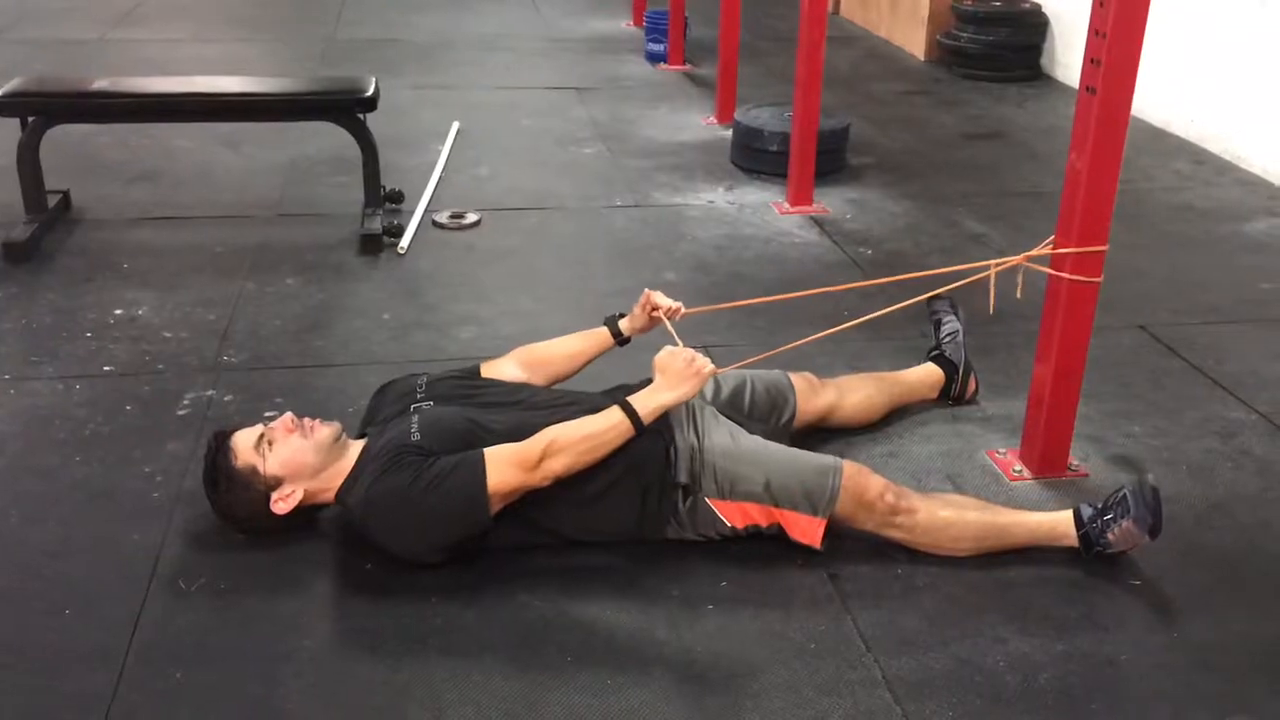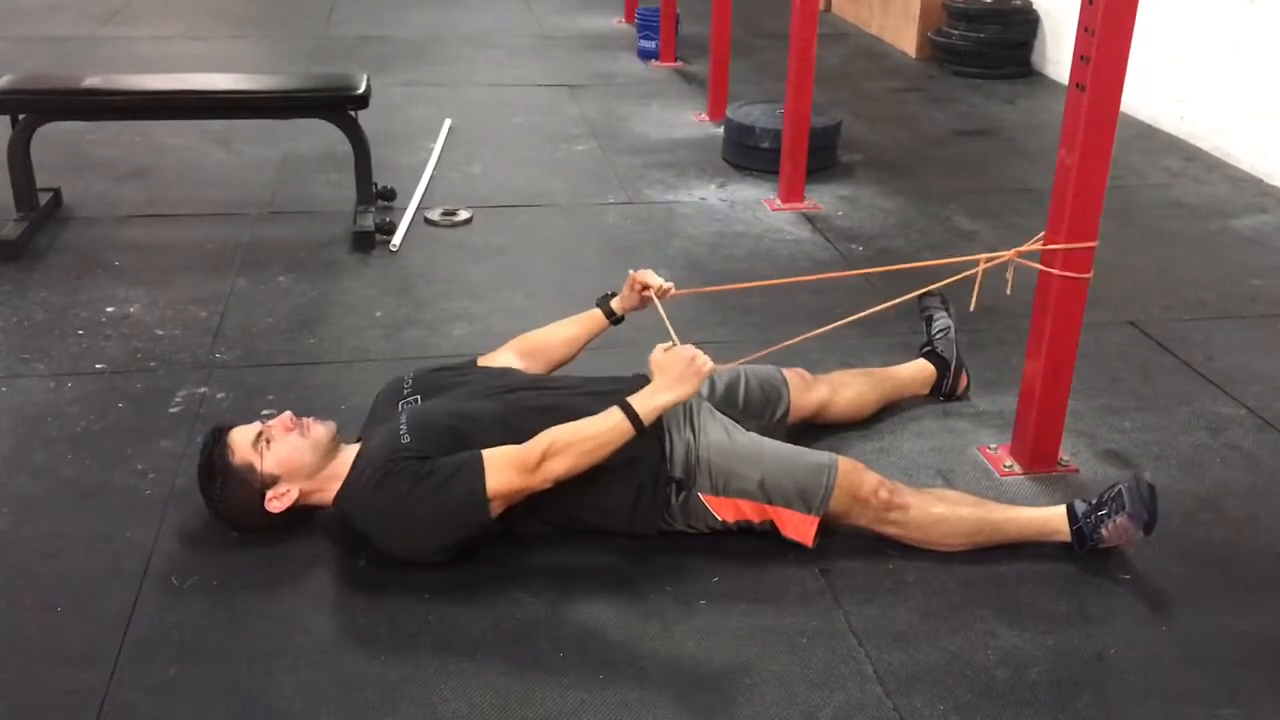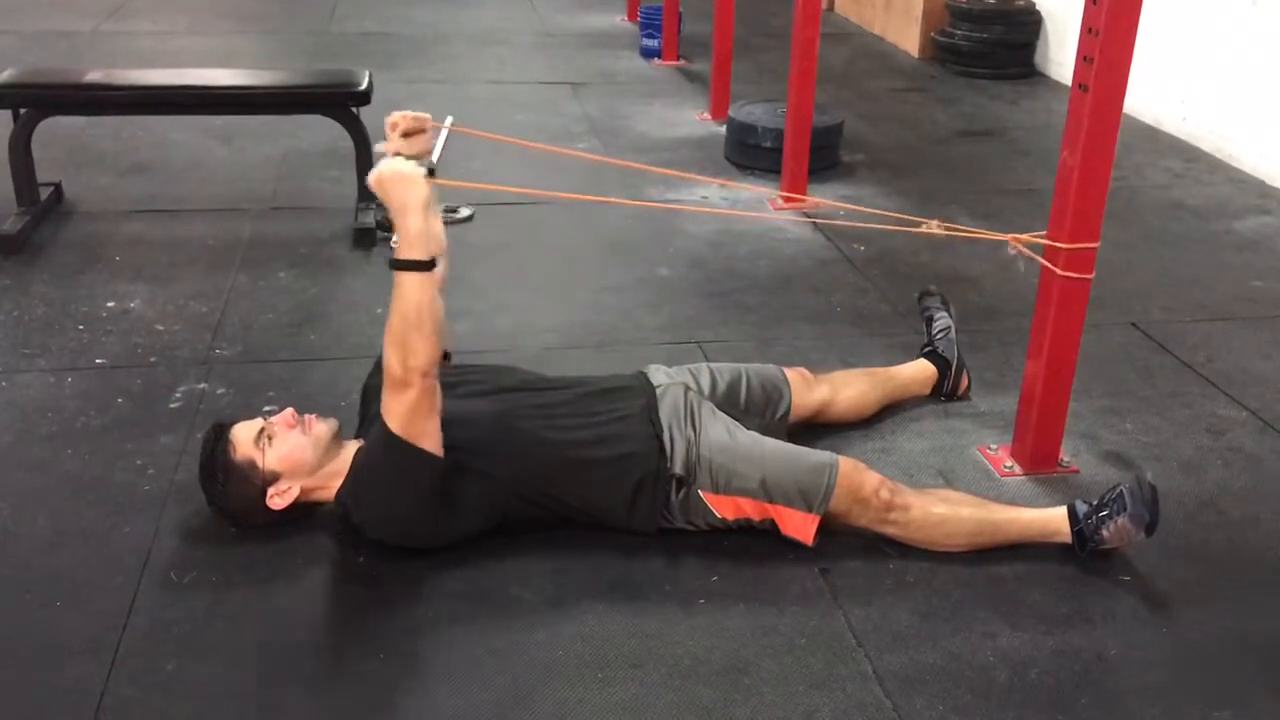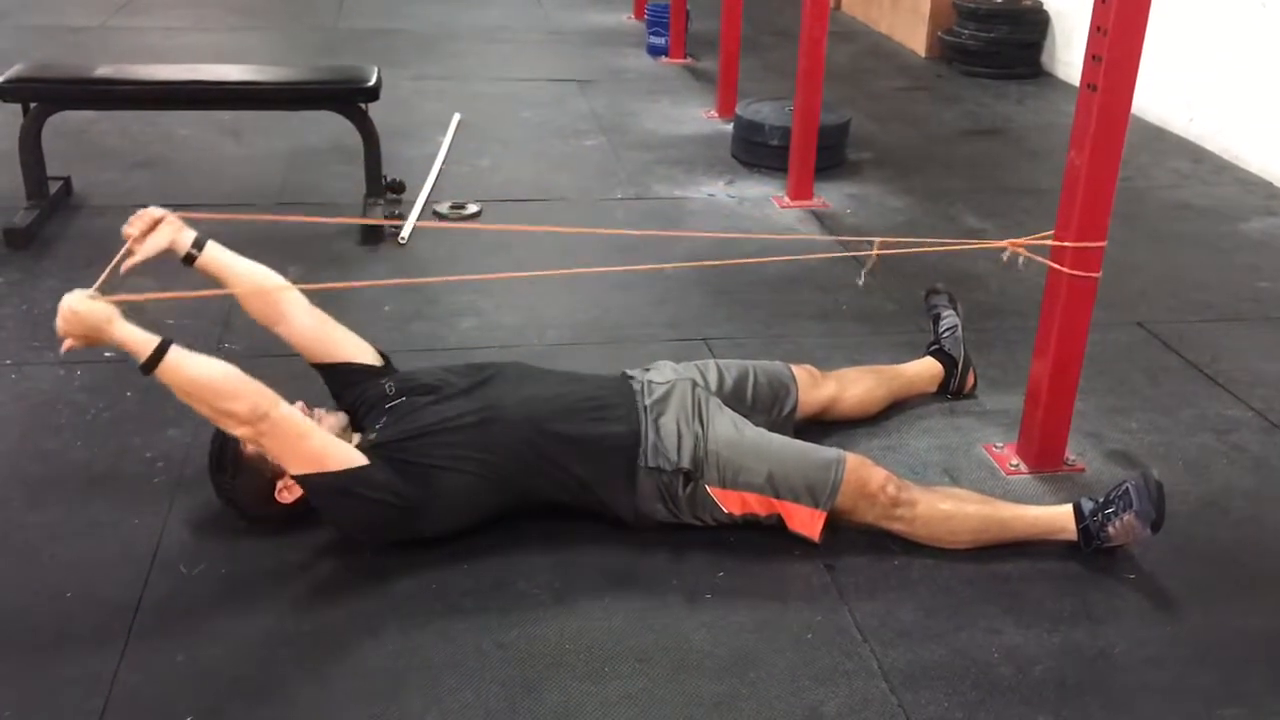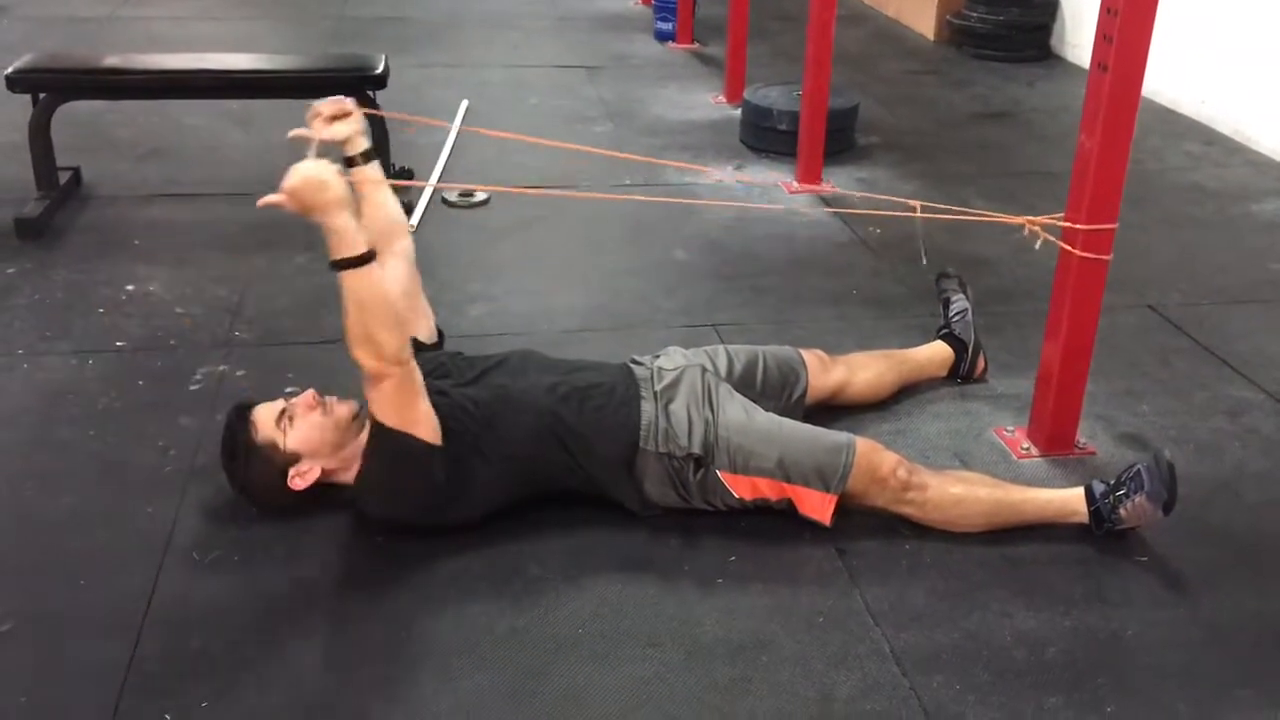
dt=1s
person 1, frame 1
left shoulder: (390, 406)
right shoulder: (396, 506)
left elbow: (517, 371)
right elbow: (538, 464)
left wrist: (623, 329)
right wrist: (657, 396)
left hip: (650, 413)
right hip: (671, 477)
left knee: (812, 393)
right knee: (880, 504)
left ankle: (939, 375)
right ankle: (1077, 531)
person 1, frame 2
left shoulder: (392, 407)
right shoulder: (393, 508)
left elbow: (513, 362)
right elbow: (536, 467)
left wrist: (613, 306)
right wrist: (655, 396)
left hip: (645, 405)
right hip: (665, 471)
left knee: (804, 387)
right knee: (873, 499)
left ankle: (933, 371)
right ankle: (1073, 527)
person 1, frame 3
left shoulder: (372, 416)
right shoulder: (387, 501)
right elbow: (418, 378)
left wrist: (412, 176)
right wrist: (412, 219)
left hip: (647, 396)
right hip: (666, 470)
left knee: (809, 389)
right knee: (876, 500)
left ankle: (933, 370)
right ankle: (1071, 526)
person 1, frame 4
left shoulder: (376, 407)
right shoulder: (375, 500)
left elbow: (292, 312)
right elbow: (259, 405)
left wrist: (189, 242)
right wrist: (123, 332)
left hip: (645, 395)
right hip: (658, 464)
left knee: (815, 387)
right knee: (879, 496)
left ankle: (939, 371)
right ankle: (1077, 525)
person 1, frame 5
left shoulder: (413, 399)
right shoulder: (402, 489)
left elbow: (397, 262)
right elbow: (383, 366)
left wrist: (355, 155)
right wrist: (334, 224)
left hip: (654, 379)
right hip: (671, 447)
left knee: (824, 369)
right knee: (893, 481)
left ankle: (949, 352)
right ankle: (1093, 507)
